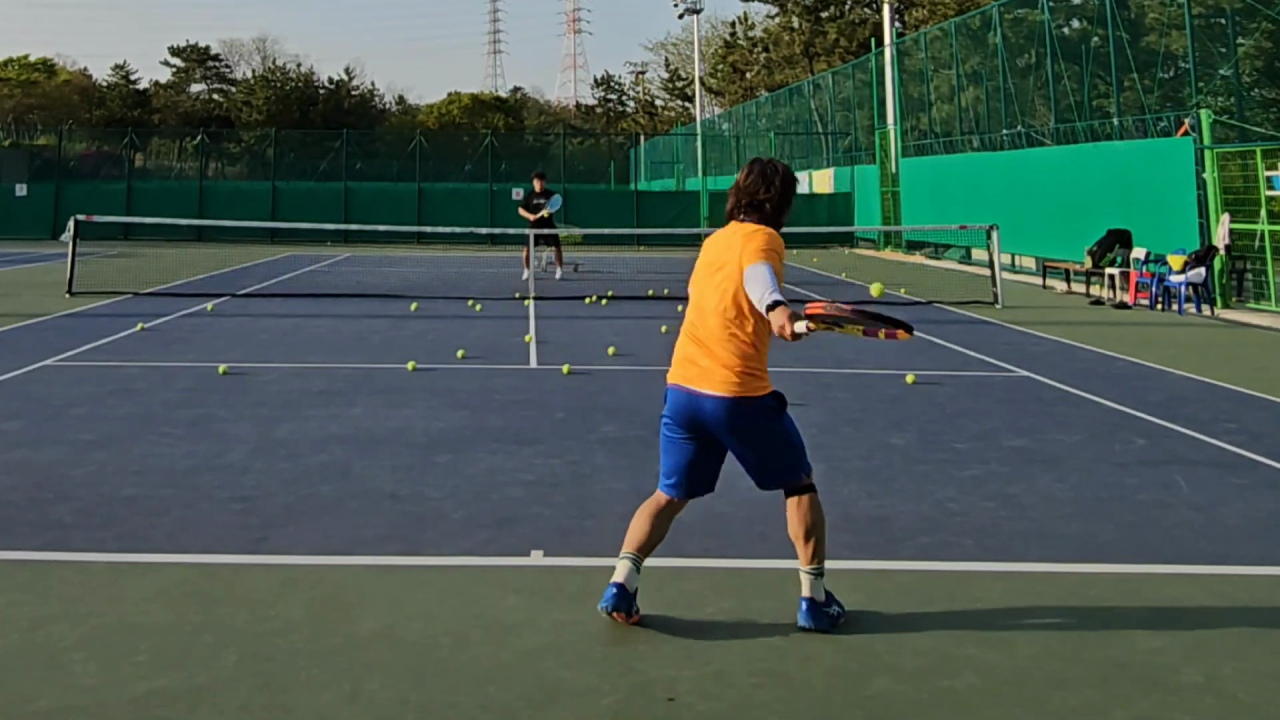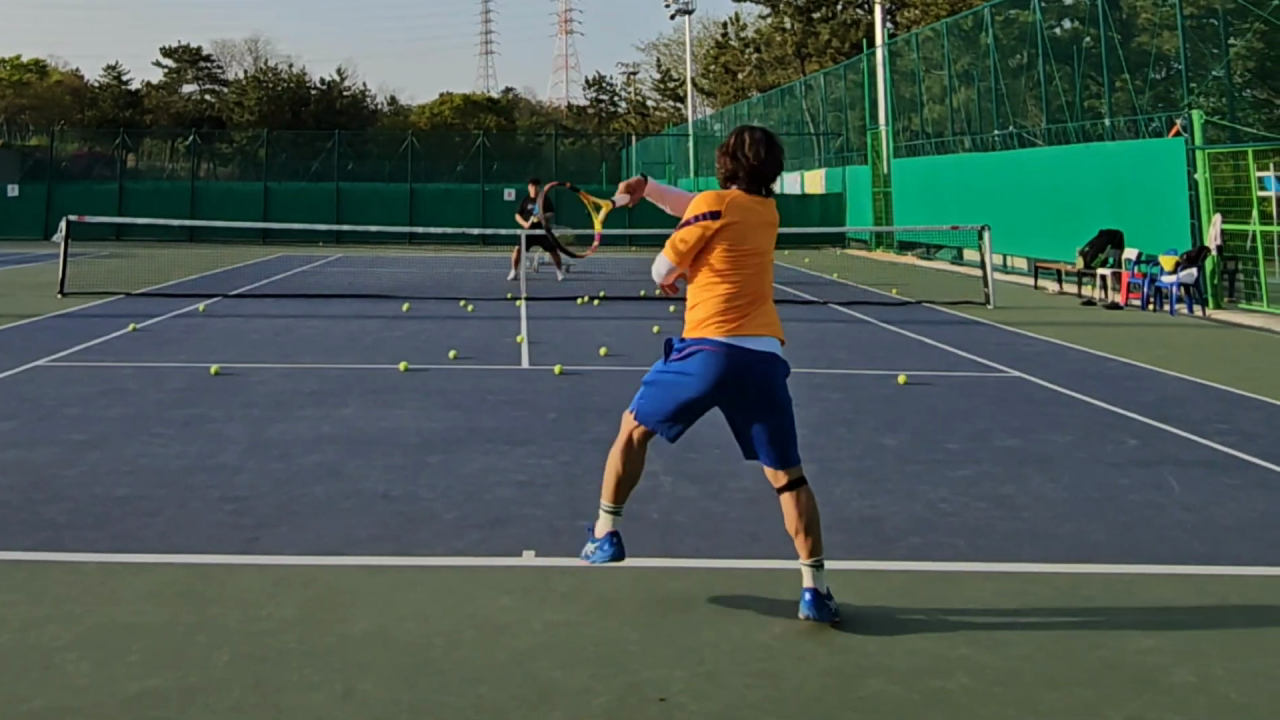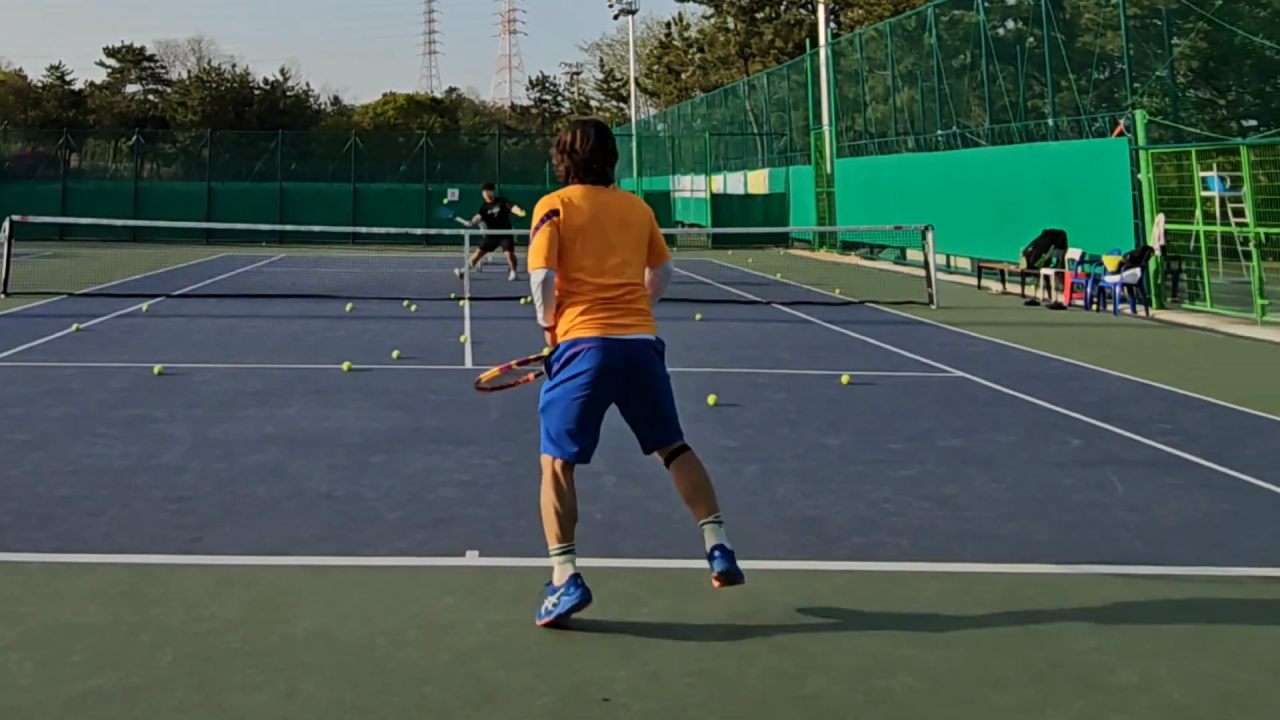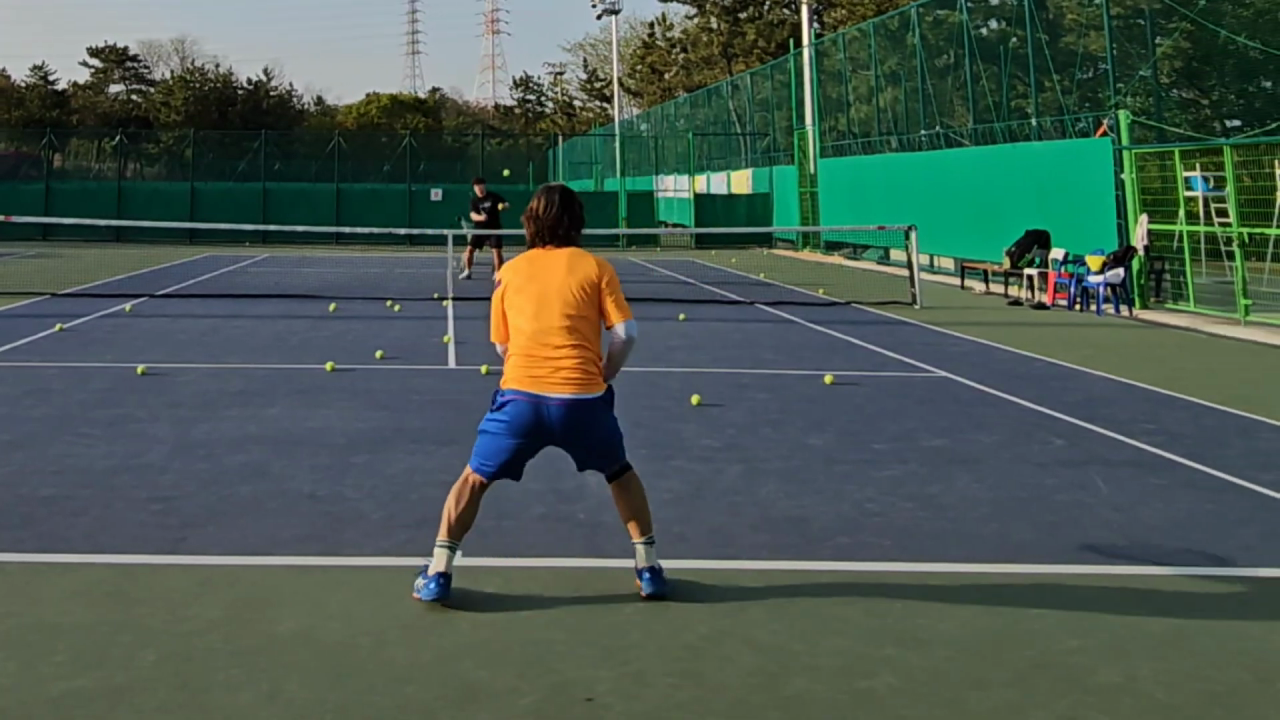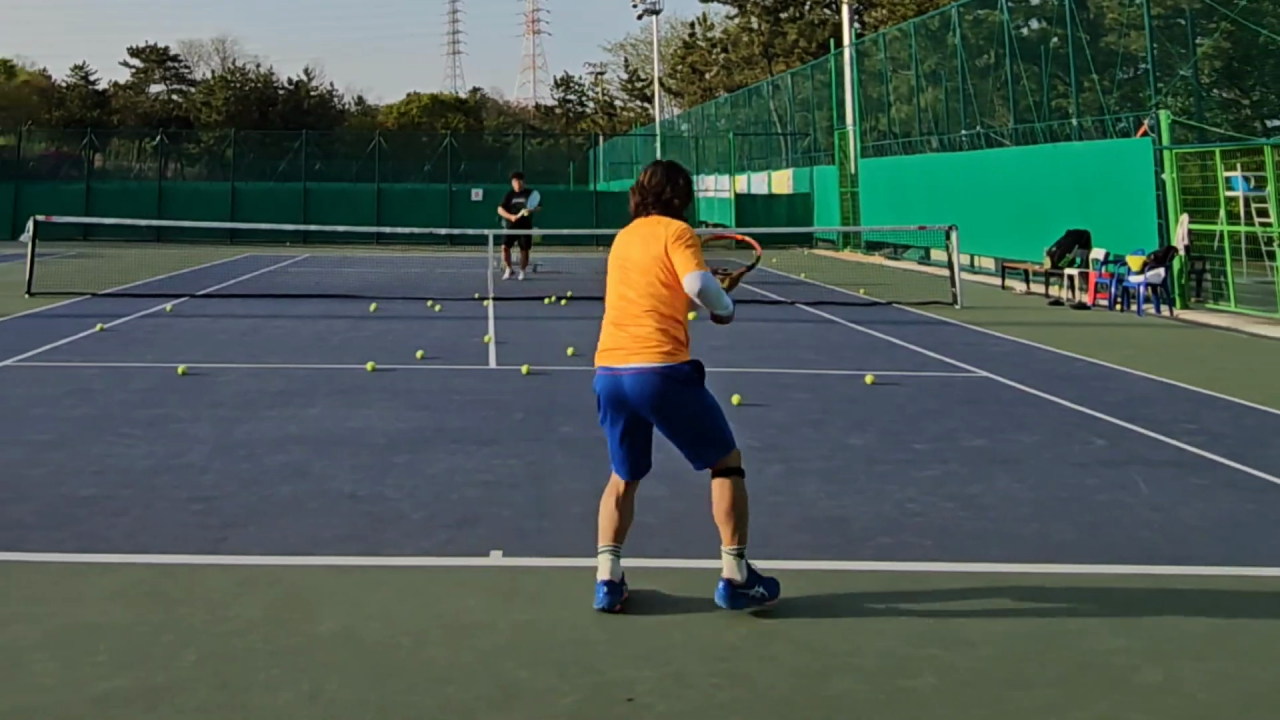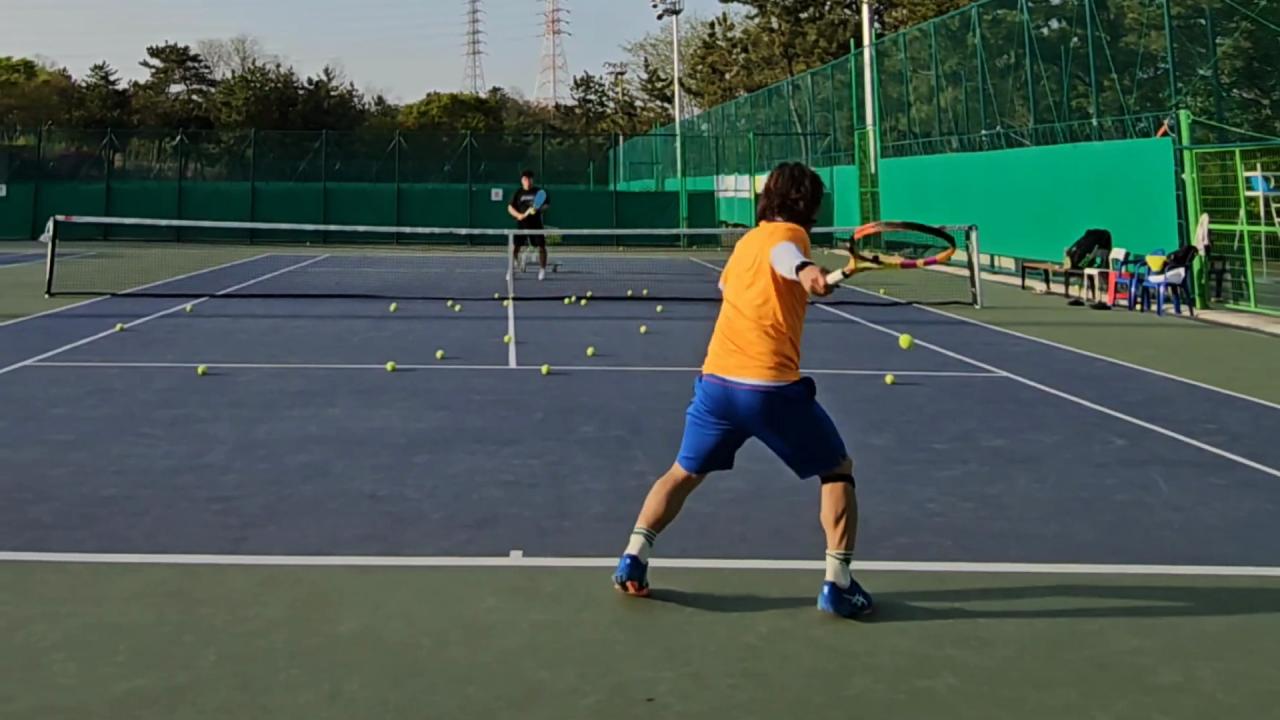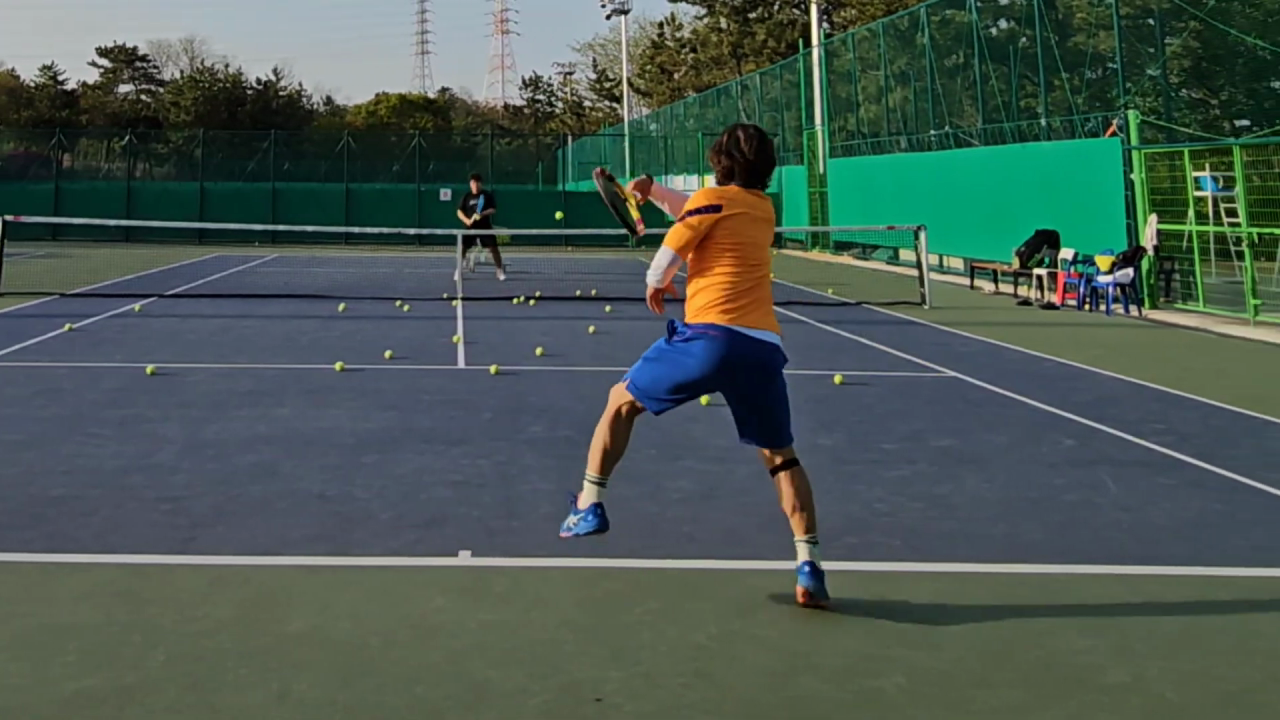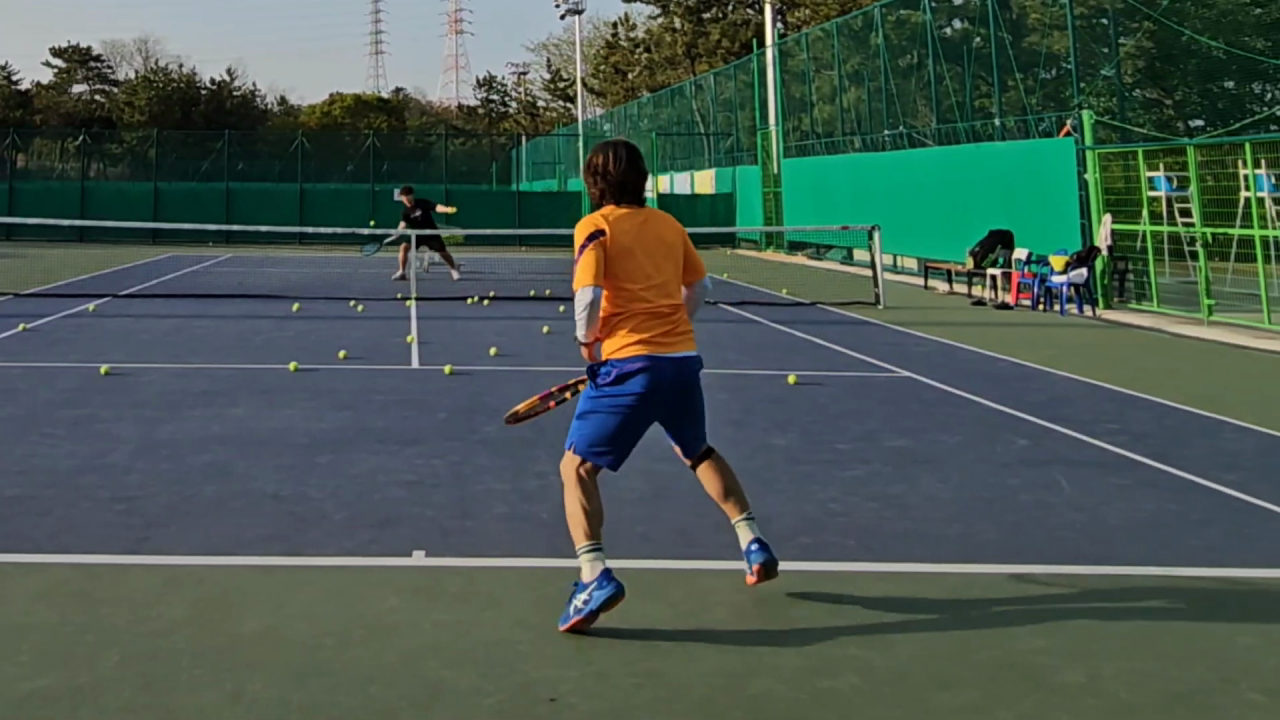
dt=0.4s
person 1, frame 1
left shoulder: (717, 241)
right shoulder: (763, 238)
right elbow: (757, 278)
right wrist: (776, 309)
left hip: (683, 389)
right hip: (739, 396)
left knee: (670, 496)
right knee: (799, 486)
left ankle: (621, 585)
right ankle: (814, 598)
person 1, frame 2
left shoulder: (713, 203)
right shoulder: (768, 212)
left elbow: (665, 271)
left wrist: (669, 277)
right wrist: (647, 188)
left hip: (708, 349)
right hip: (763, 357)
left knee: (633, 429)
right knee: (788, 476)
left ankle: (607, 532)
right ankle: (814, 590)
person 1, frame 3
left shoulder: (553, 206)
right shoulder: (637, 207)
left elbow: (542, 279)
right elbow: (662, 271)
left wrist: (547, 323)
left hip: (584, 346)
right hip: (640, 344)
left knee: (555, 465)
right knee: (674, 449)
left ankle: (565, 579)
right ankle: (718, 547)
person 1, frame 4
left shoulder: (509, 272)
right shoulder: (596, 267)
left elbow: (502, 348)
right elbow: (625, 334)
right wrist: (604, 373)
left hip: (522, 396)
right hip: (582, 399)
left knee: (474, 479)
right knee: (619, 471)
left ankle: (438, 572)
right ankle: (648, 568)
person 1, frame 5
left shoulder: (622, 240)
right shoulder: (676, 231)
right elbow: (699, 285)
left wrist: (709, 295)
right wrist: (723, 306)
left hip: (609, 372)
right hip: (661, 372)
left knee: (623, 478)
right knee: (726, 463)
left ankle: (607, 579)
right ankle: (736, 577)
person 1, frame 6
left shoulder: (750, 240)
right shoulder: (791, 233)
right elbow: (781, 256)
right wrist: (804, 269)
left hip: (718, 381)
right hip: (771, 388)
left knee: (685, 473)
right knee: (838, 471)
left ankle: (633, 557)
right ankle: (838, 582)
person 1, frame 7
left shoulder: (711, 200)
right shoulder: (765, 209)
left elbow: (665, 261)
left wrist: (655, 288)
right wrist: (654, 191)
left hip: (709, 335)
right hip: (762, 347)
left knee: (620, 403)
right knee: (782, 456)
left ankle: (589, 505)
right ankle: (808, 567)
person 1, frame 8
left shoulder: (595, 226)
right shoulder: (668, 225)
left elbow: (588, 297)
right elbow: (700, 285)
left wrist: (586, 339)
left hip: (632, 366)
right hip: (683, 360)
left knee: (576, 468)
right knee: (697, 452)
left ankle: (595, 577)
right ankle: (753, 544)
